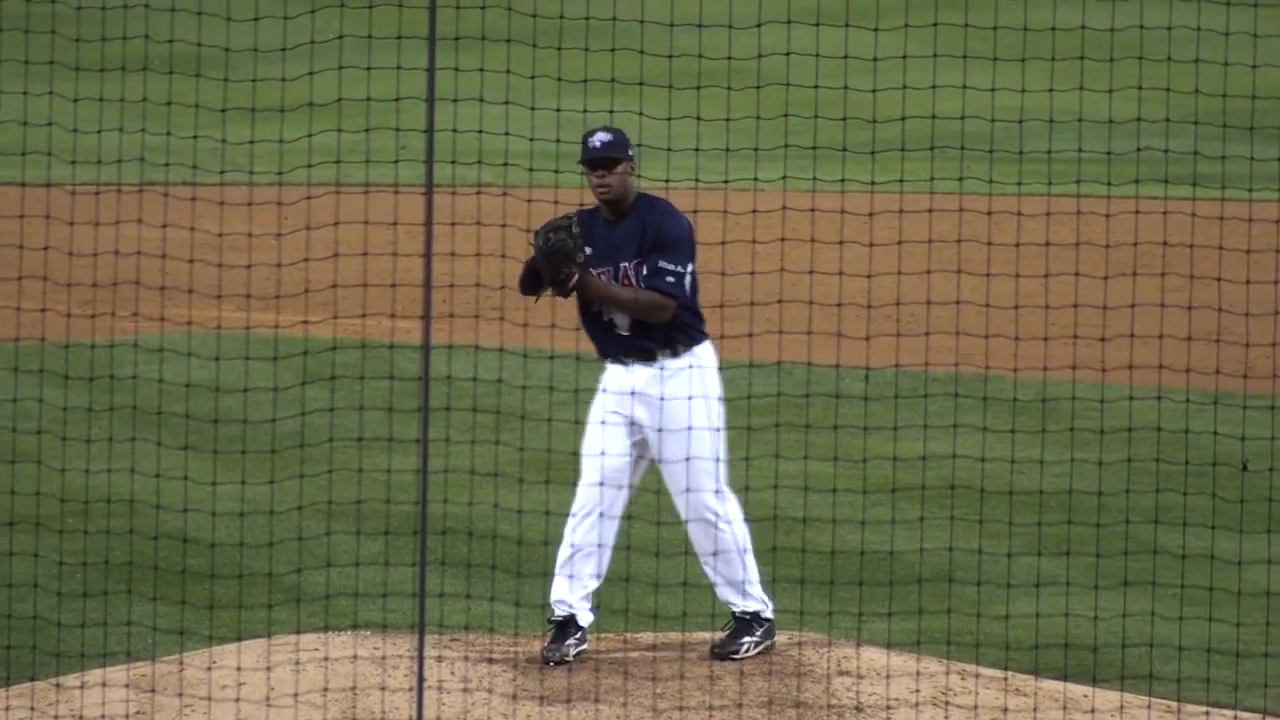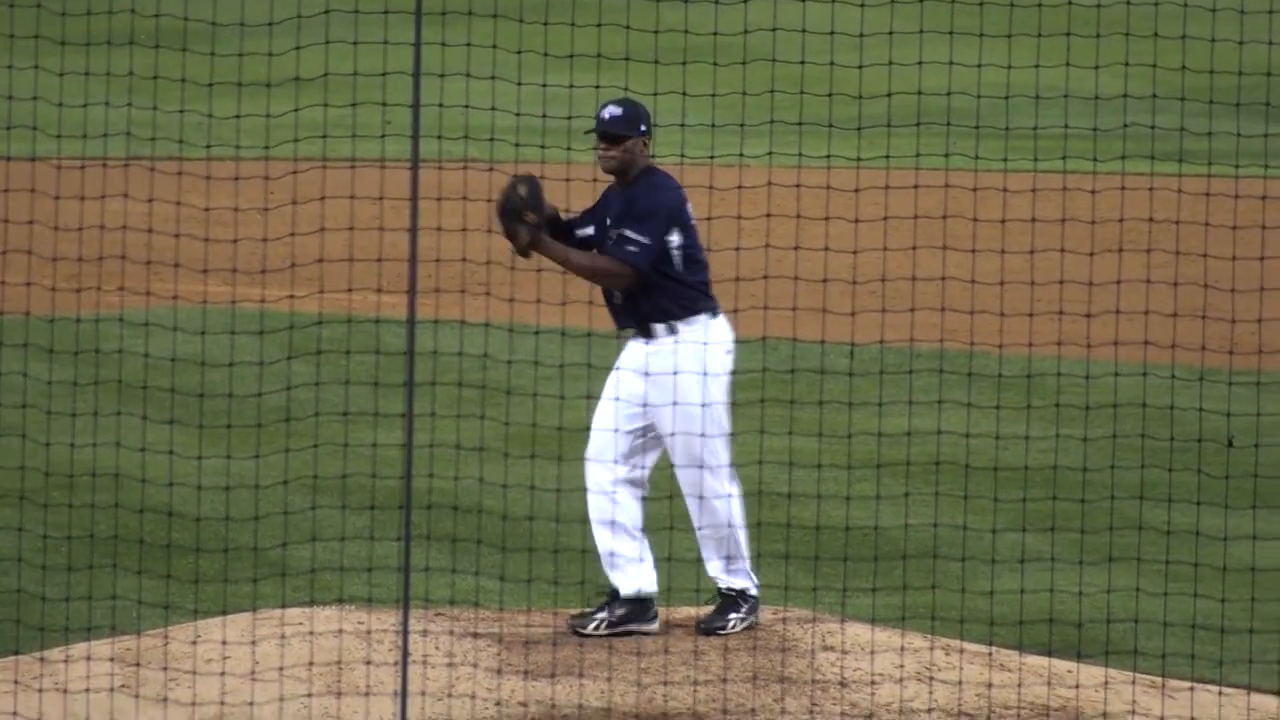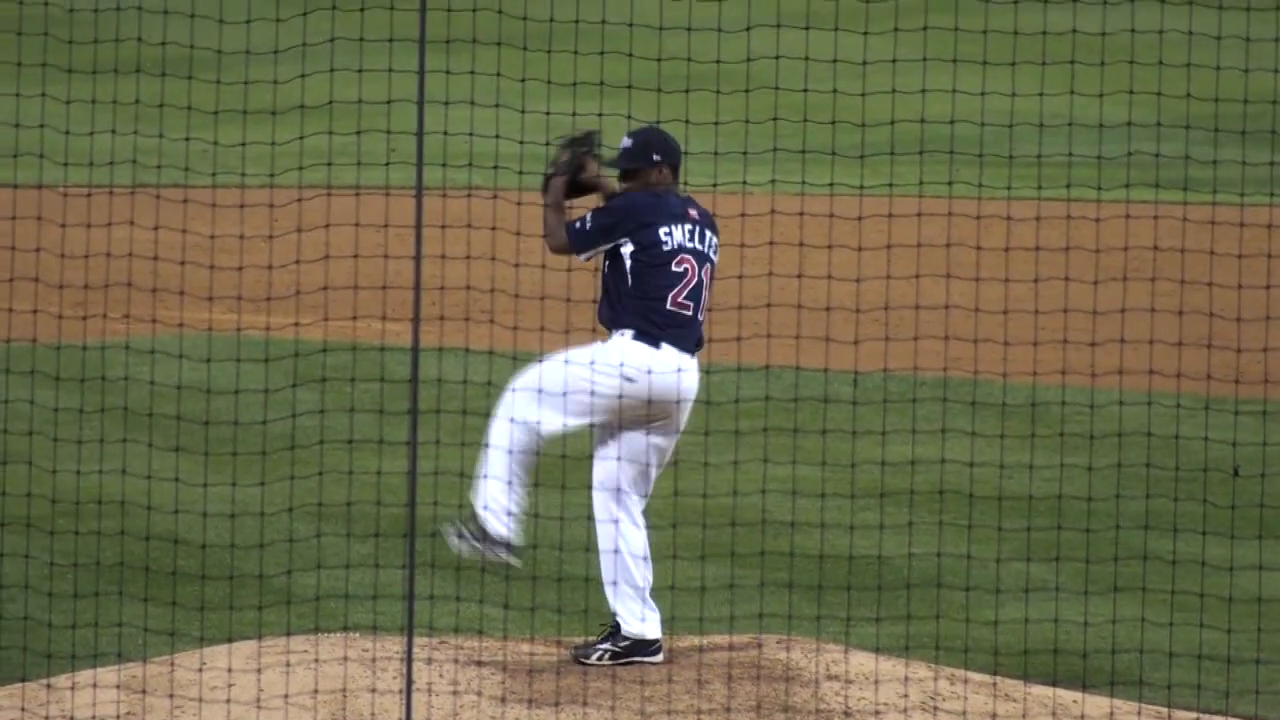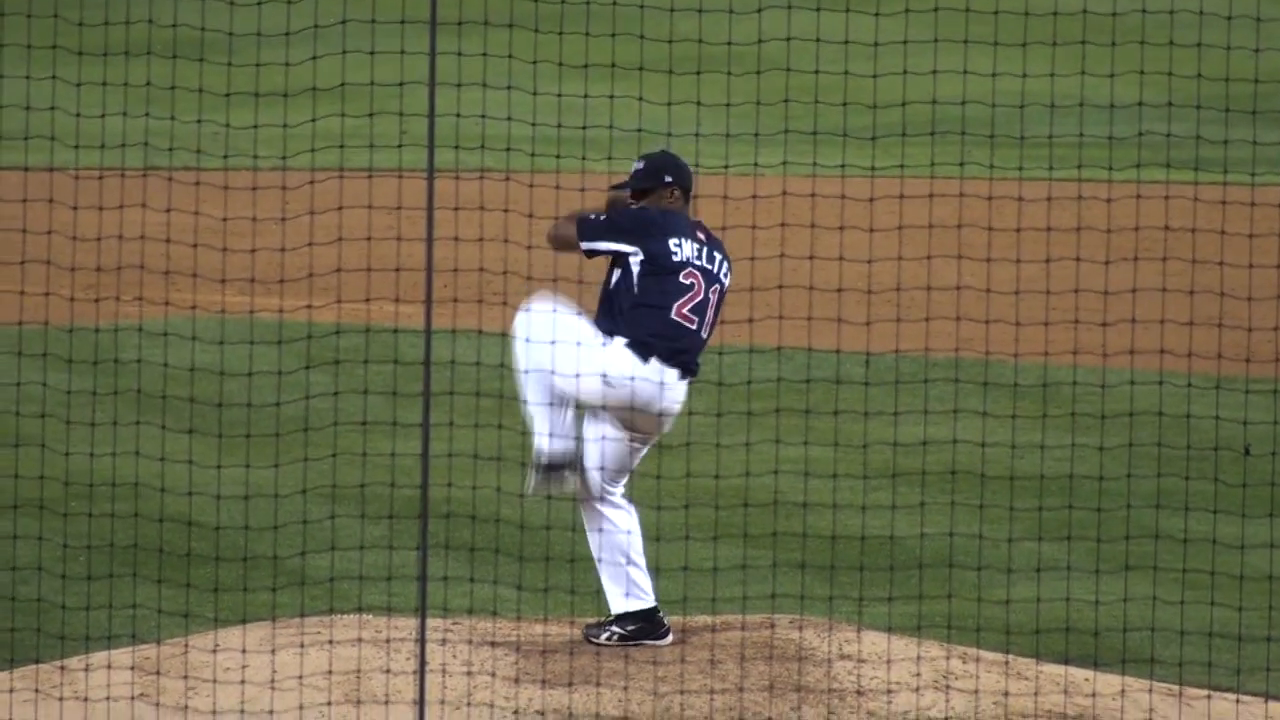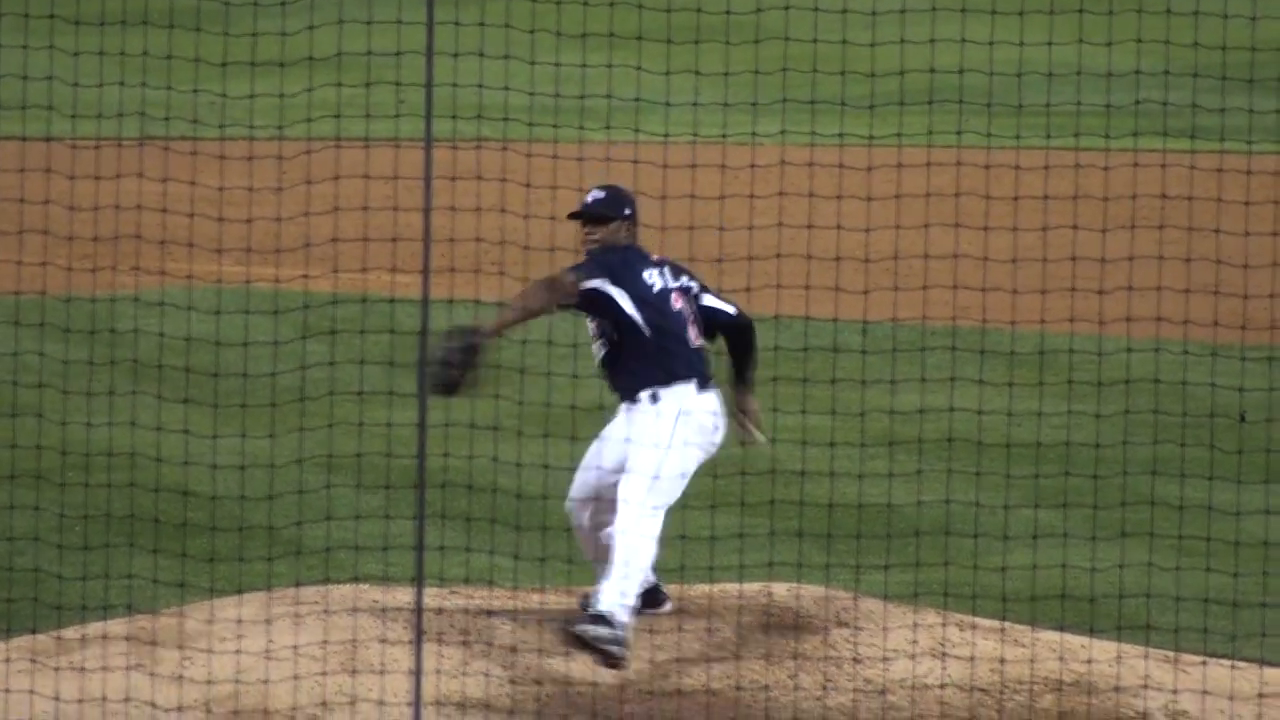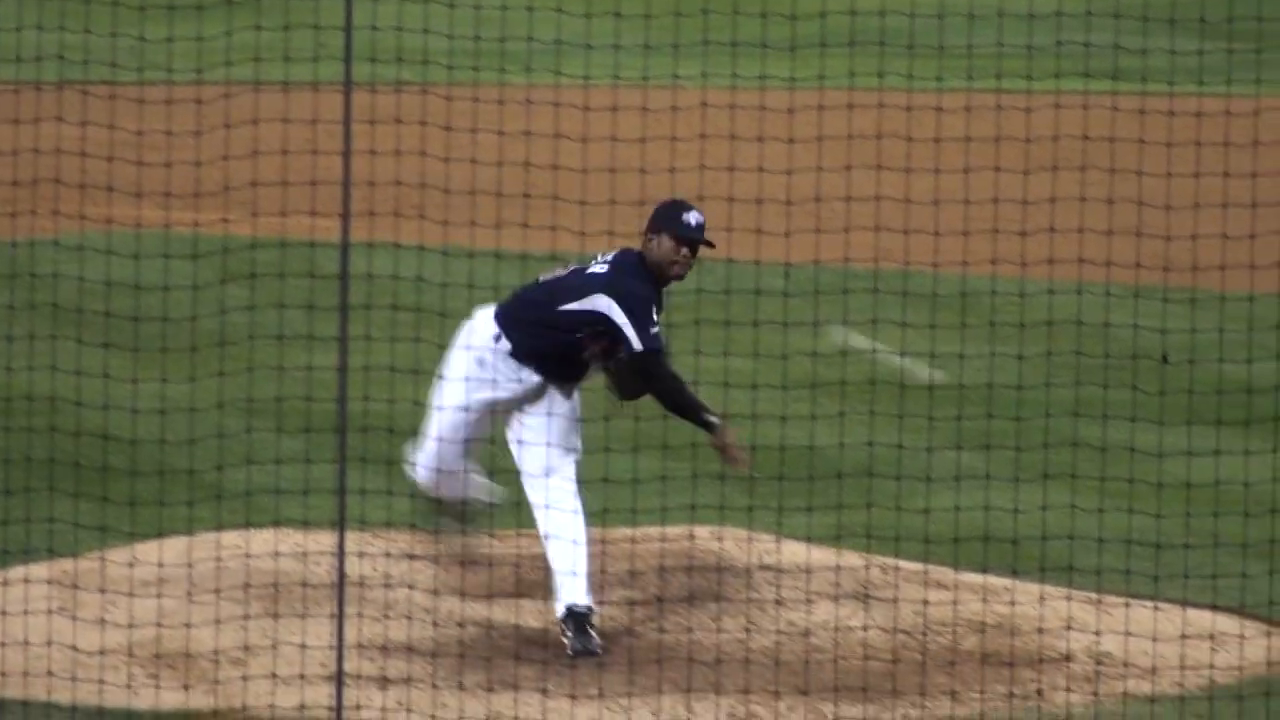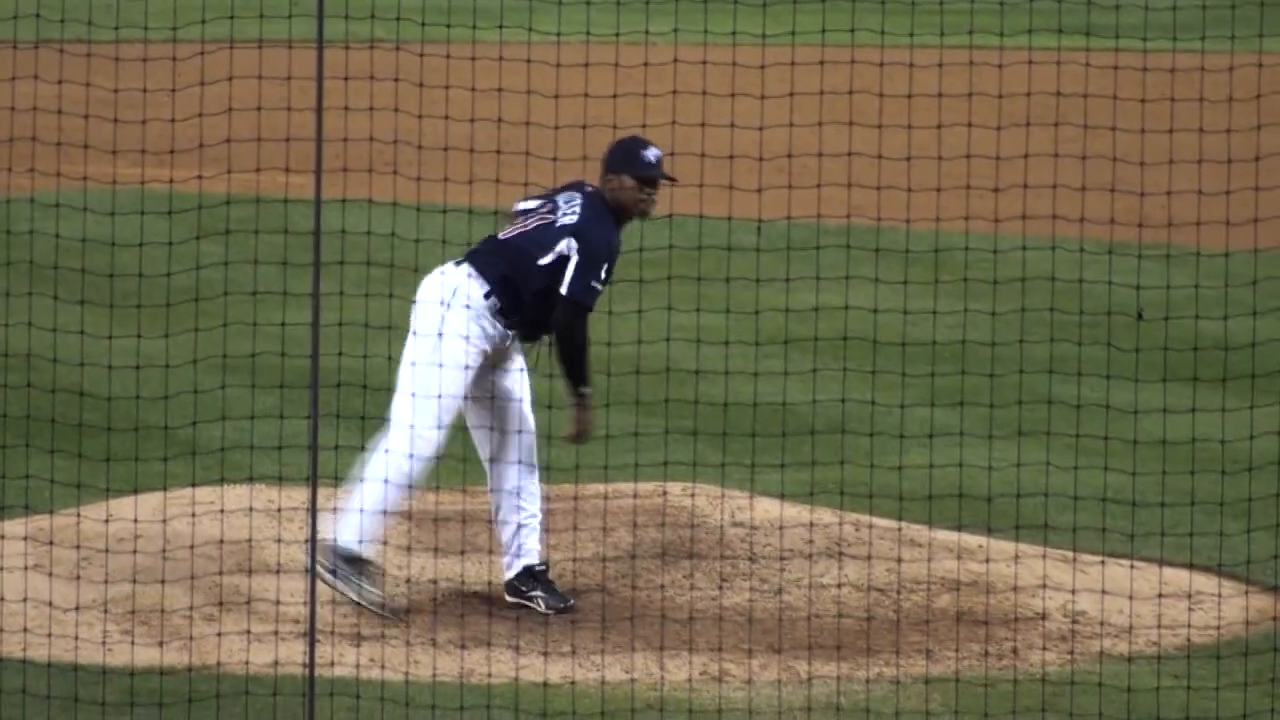
dt=0.4s
person 1, frame 1
left shoulder: (666, 223)
right shoulder: (582, 227)
left elbow: (661, 306)
right elbow: (529, 285)
left wrist: (588, 284)
left hip: (681, 371)
right hip: (619, 376)
left knee: (703, 496)
right knee: (595, 495)
left ankle: (753, 614)
right ankle: (570, 617)
person 1, frame 2
left shoulder: (656, 194)
right shoulder: (617, 196)
left elbow: (616, 272)
right elbow: (574, 236)
left wrist: (545, 245)
right wrist: (540, 220)
left hip: (689, 343)
right hip: (643, 348)
left knee: (703, 472)
right knee: (610, 466)
left ankle: (739, 591)
right ankle: (634, 597)
person 1, frame 3
left shoulder: (637, 208)
right shoulder: (705, 224)
left elbow: (563, 241)
left wrist: (554, 200)
right wrist: (609, 190)
left hip: (628, 361)
right hip: (680, 376)
left knee: (521, 401)
right knee: (619, 500)
left ankle: (496, 528)
right ankle: (638, 633)
person 1, frame 4
left shoulder: (648, 224)
right shoulder: (717, 257)
left elbow: (561, 234)
left wrist: (610, 207)
left hip: (618, 368)
right hip: (667, 394)
left knee: (534, 317)
right knee: (604, 492)
left ankle: (555, 454)
right ankle: (639, 614)
person 1, frame 5
left shoulder: (611, 265)
right shoulder: (675, 277)
left elbow: (560, 288)
right elbow: (740, 325)
left wrist: (489, 330)
right wrist: (743, 393)
left hip: (678, 414)
right hip: (643, 414)
left knee: (641, 510)
right knee: (585, 502)
left ankle: (611, 623)
right ankle: (639, 589)
person 1, frame 6
left shoulder: (644, 288)
right shoulder: (627, 286)
right elbow: (651, 374)
right wrist: (713, 427)
left hip: (549, 385)
right hip: (488, 354)
left knee: (557, 492)
right knee: (431, 472)
right ankle: (467, 489)
person 1, frame 7
left shoulder: (573, 196)
right shoulder: (597, 232)
left elbow: (522, 218)
right elbow: (571, 320)
right wrist: (581, 395)
left hip: (498, 327)
right hip: (458, 307)
left knee: (515, 448)
right knee: (416, 439)
left ankle: (523, 570)
